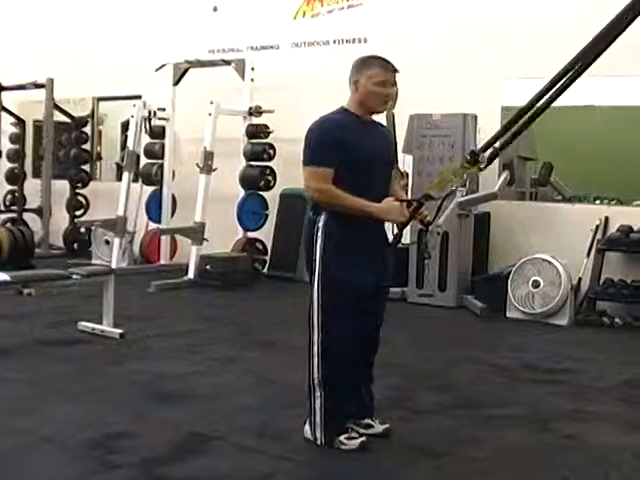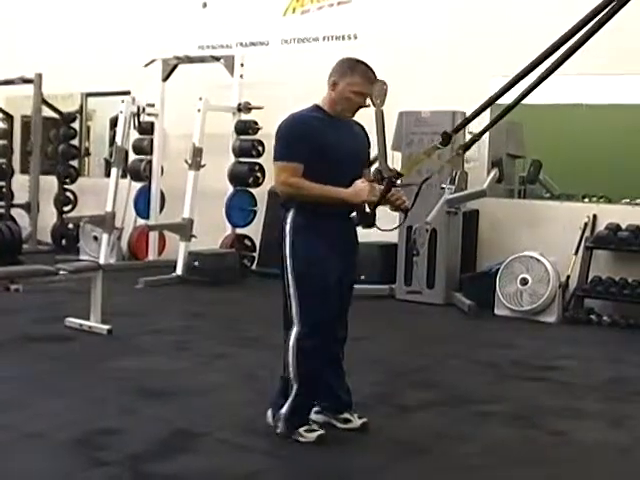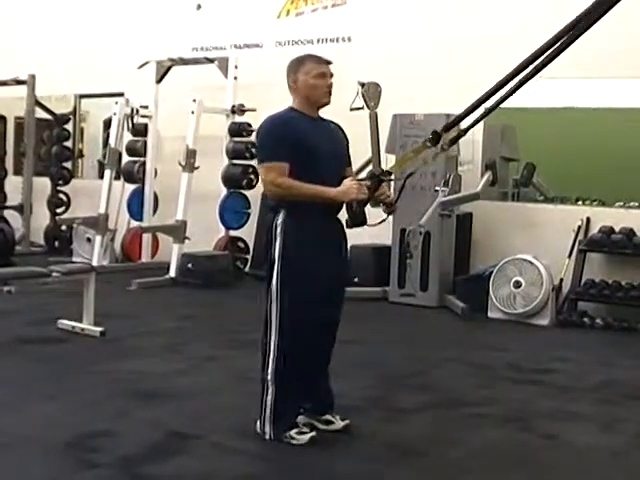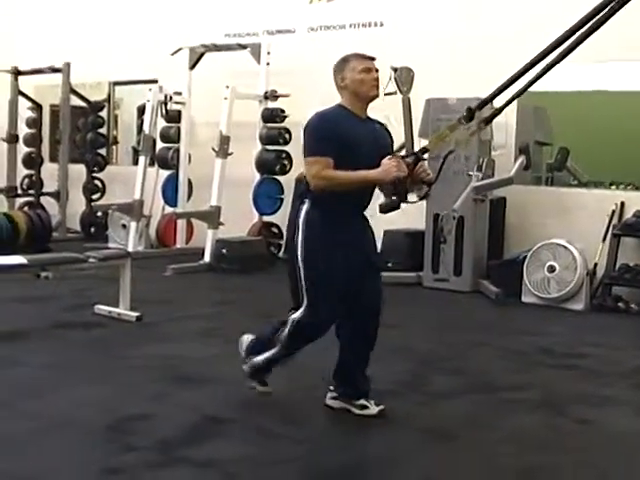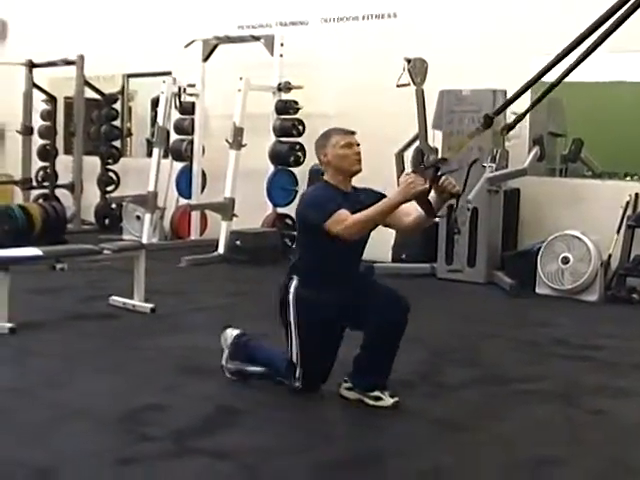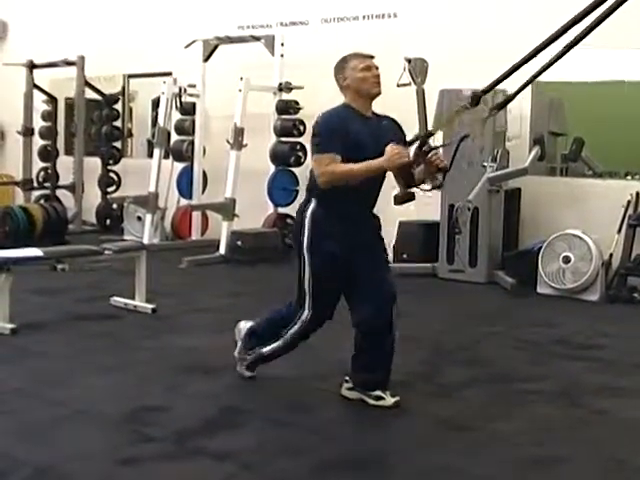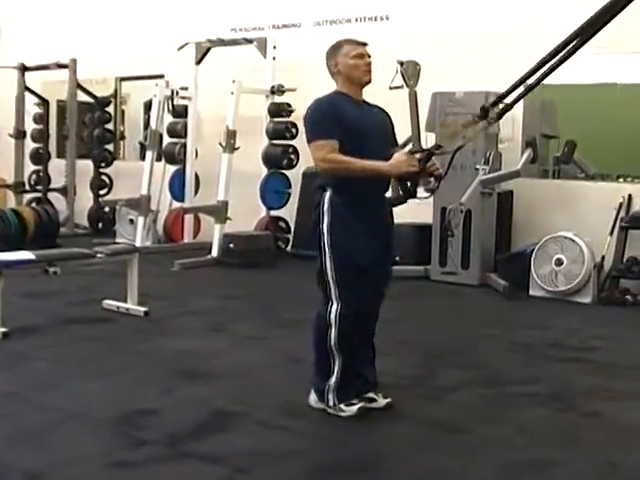
dt=0.7s
person 1, frame 1
left shoulder: (383, 134)
right shoulder: (328, 129)
right elbow: (316, 189)
left wrist: (404, 205)
right wrist: (376, 209)
left hip: (372, 241)
right hip: (335, 240)
left knee: (367, 331)
right knee: (332, 333)
left ankle: (358, 411)
right ankle: (325, 423)
person 1, frame 2
left shoulder: (357, 133)
right shoulder: (299, 126)
left elbow: (362, 181)
right elbow: (285, 183)
left wrist: (386, 195)
right wrist: (346, 193)
left hip: (343, 233)
right hip: (306, 233)
left knee: (334, 325)
right knee: (309, 323)
left ankle: (333, 403)
right ankle: (289, 412)
person 1, frame 3
left shoulder: (334, 131)
right shoulder: (278, 127)
left elbow: (345, 179)
right elbow: (274, 184)
left wrist: (370, 191)
right wrist: (335, 193)
left hip: (331, 232)
right hip: (296, 233)
left knee: (323, 324)
right knee: (288, 327)
left ankle: (316, 406)
right ankle: (277, 418)
person 1, frame 4
left shoulder: (380, 132)
right shoulder: (325, 123)
left elbow: (386, 179)
right elbow: (317, 178)
left wrist: (411, 177)
right wrist: (376, 174)
left hip: (356, 225)
right hip: (319, 225)
left knee: (365, 311)
right knee: (317, 312)
left ankle: (348, 390)
right ankle: (256, 353)
person 1, frame 5
left shoulder: (366, 198)
right shoulder: (315, 199)
left elbow: (409, 222)
right elbow: (349, 229)
left wrist: (437, 199)
right wrist: (399, 196)
left hip: (348, 286)
right hip: (307, 293)
left knee: (394, 309)
right knee: (307, 377)
left ankle: (364, 383)
right ankle: (239, 346)
person 1, frame 6
left shoulder: (389, 127)
right shoulder: (332, 123)
right elbow: (326, 175)
left wrist: (429, 167)
right wrist: (382, 162)
left hip: (363, 225)
right hip: (323, 225)
left knee: (380, 302)
right knee: (312, 310)
left ankle: (367, 382)
right ankle: (253, 338)
person 1, frame 7
left shoulder: (379, 115)
right shoulder: (325, 109)
left elbow: (392, 164)
right elbow: (326, 160)
left wrist: (419, 168)
right wrist: (387, 167)
left hip: (376, 213)
right hip: (341, 213)
left knee: (368, 304)
right knee: (340, 304)
left ankle: (361, 384)
right ankle: (328, 390)
